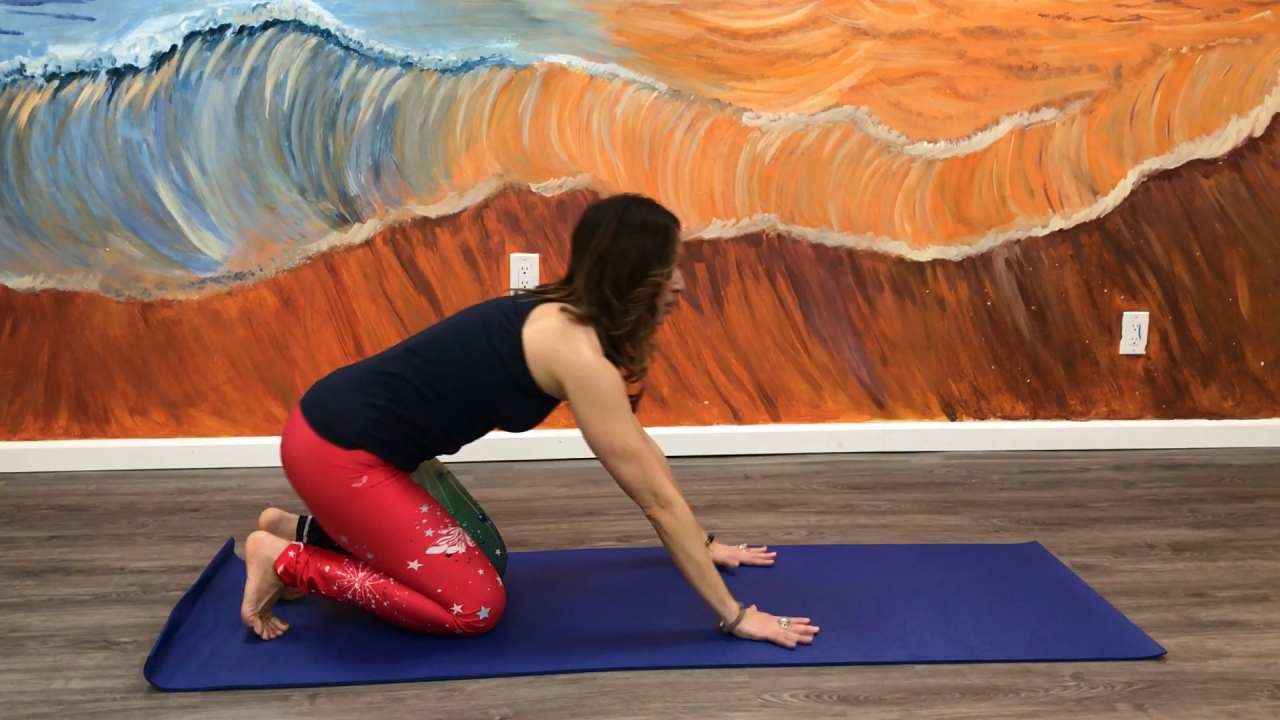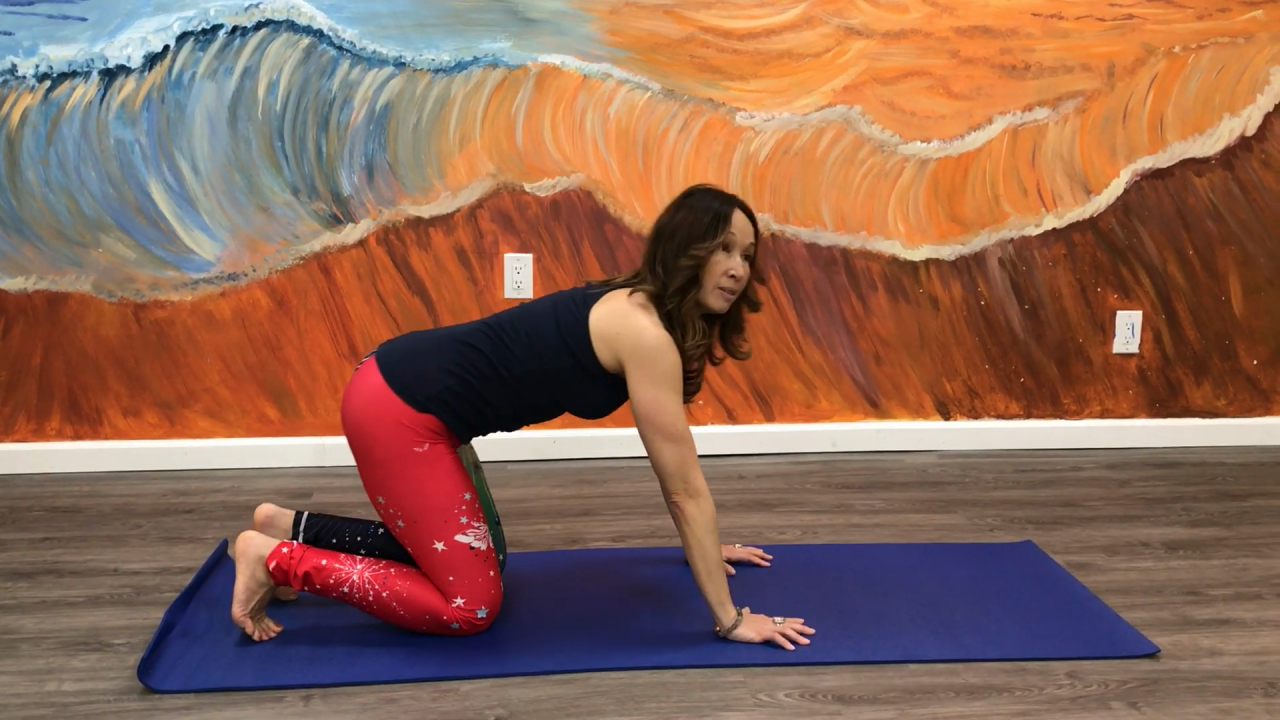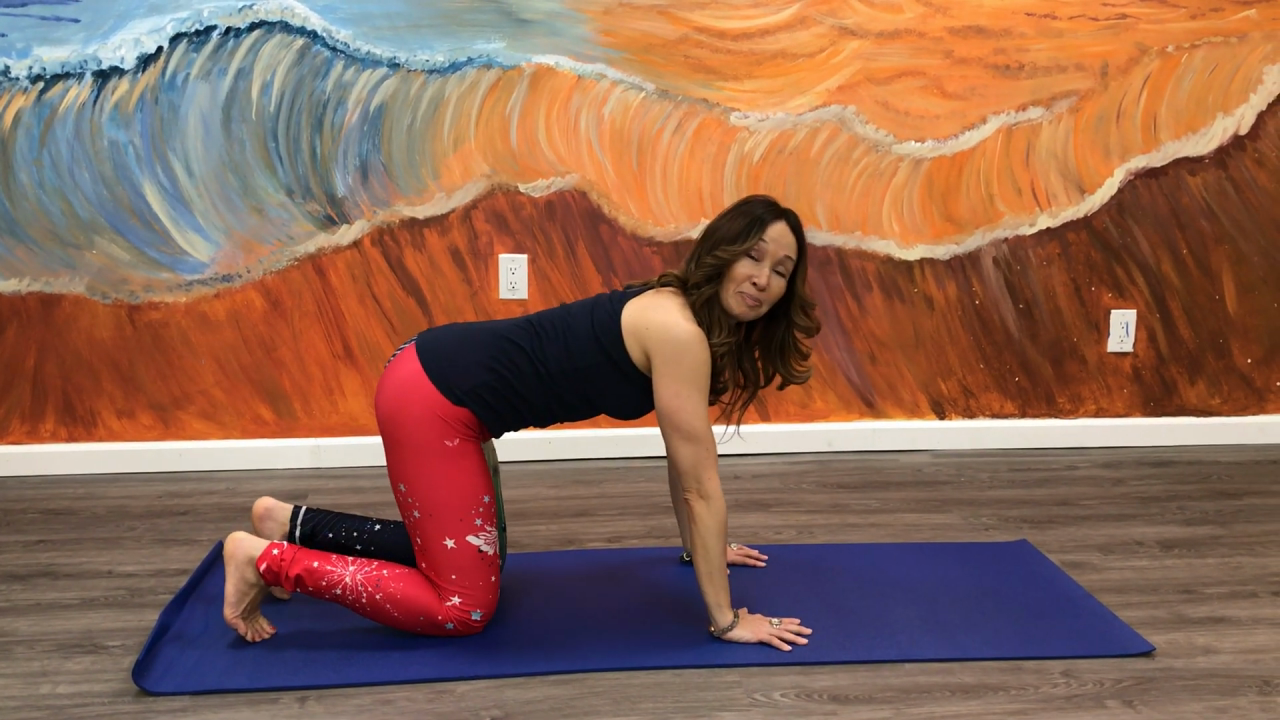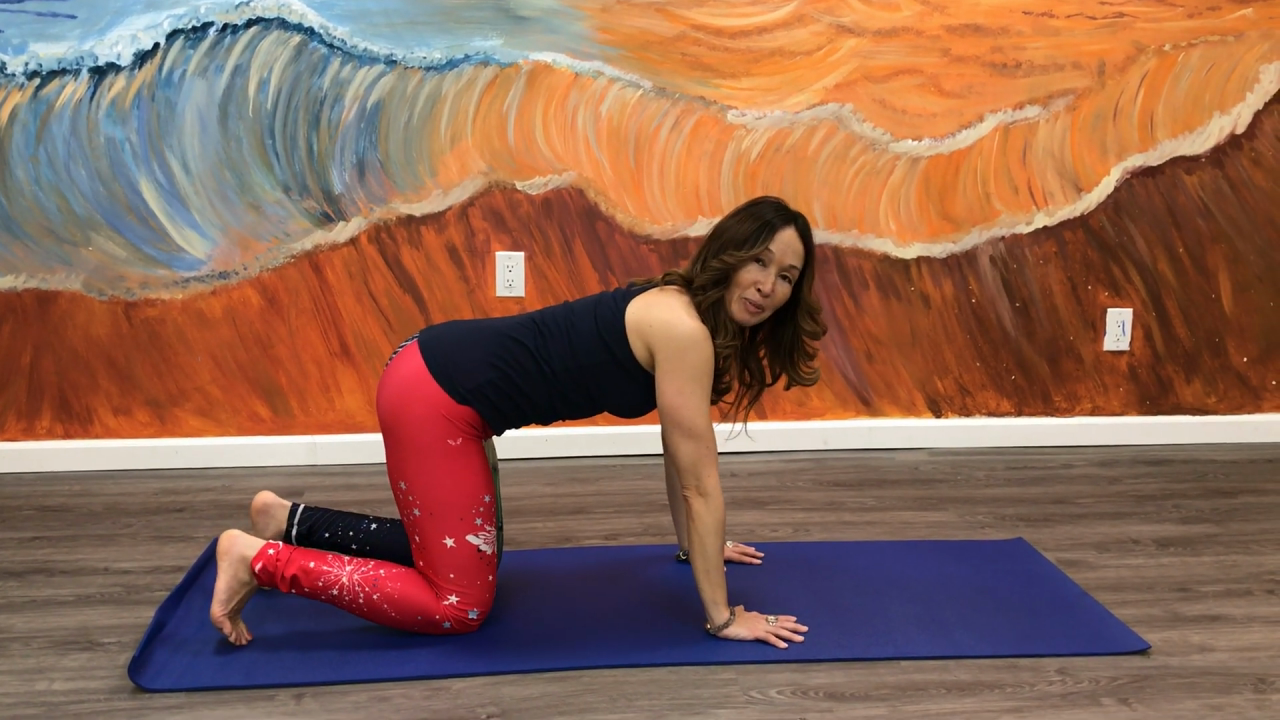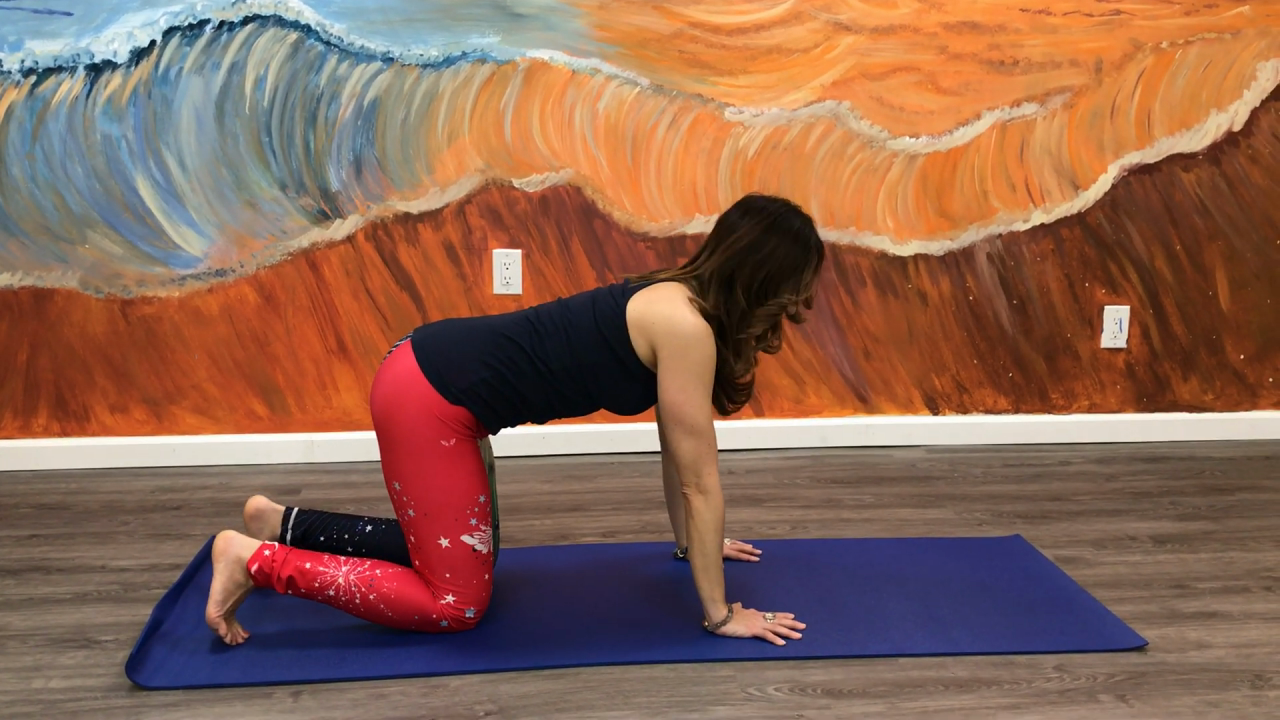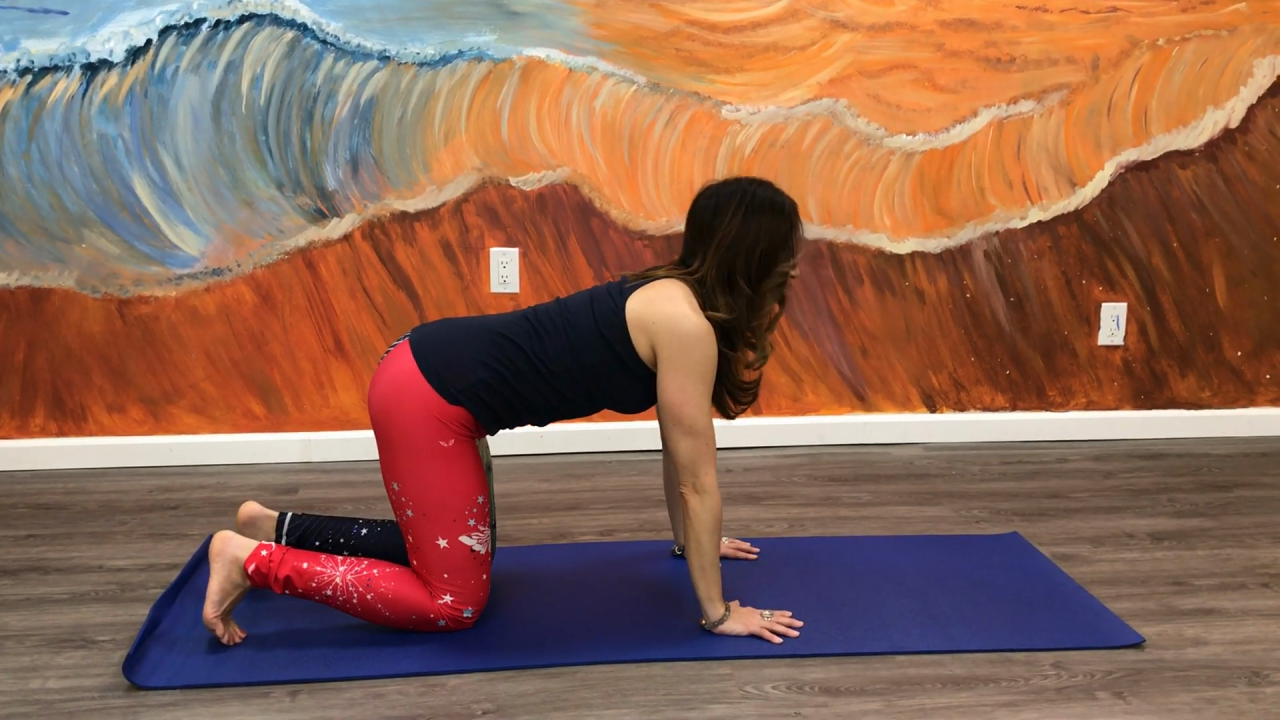
dt=0.5s
person 1, frame 1
left shoulder: (564, 320)
right shoulder: (576, 351)
left elbow: (641, 450)
right elbow: (657, 497)
left wrist: (701, 544)
right wrist: (733, 615)
left hip: (350, 429)
right hip: (336, 448)
left knee: (473, 558)
right knee: (474, 605)
left ankle: (298, 530)
right ankle: (287, 562)
person 1, frame 2
left shoulder: (641, 312)
right shoulder: (645, 332)
left elbow: (675, 473)
right elbow: (685, 486)
left wrist: (705, 546)
right wrist: (730, 618)
left hip: (403, 393)
right hip: (400, 409)
left knee: (466, 559)
right knee: (471, 605)
left ankle: (294, 528)
right ankle: (276, 558)
person 1, frame 3
left shoulder: (689, 317)
right shoulder: (679, 332)
left elbow: (682, 464)
right elbow: (702, 486)
left wrist: (700, 548)
right wrist: (726, 619)
left hip: (437, 384)
right hip: (430, 398)
left knee: (462, 557)
right knee: (463, 606)
left ankle: (292, 524)
right ankle: (263, 558)
person 1, frame 4
left shoulder: (694, 316)
right shoulder: (684, 330)
left elbow: (679, 460)
right elbow: (701, 483)
left wrist: (695, 545)
right wrist: (721, 615)
left hip: (440, 379)
right hip: (434, 396)
left knee: (461, 555)
right knee: (459, 605)
left ankle: (290, 522)
right ankle: (258, 558)
person 1, frame 5
left shoulder: (680, 305)
right shoulder: (686, 326)
left elbow: (675, 452)
right elbow: (700, 480)
left wrist: (689, 543)
right wrist: (720, 612)
left hip: (433, 378)
right hip: (428, 397)
left knee: (456, 553)
right knee: (457, 601)
left ankle: (285, 525)
right ankle: (253, 559)
person 1, frame 6
left shoulder: (677, 301)
right shoulder: (687, 325)
left elbow: (677, 454)
right elbow: (697, 479)
left wrist: (689, 541)
right wrist: (717, 613)
left hip: (431, 375)
right hip: (428, 396)
left knee: (448, 550)
right knee: (454, 602)
left ankle: (277, 529)
right ankle: (251, 560)
